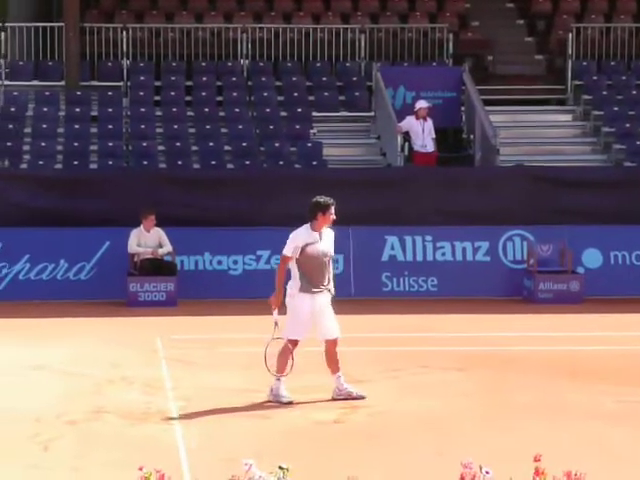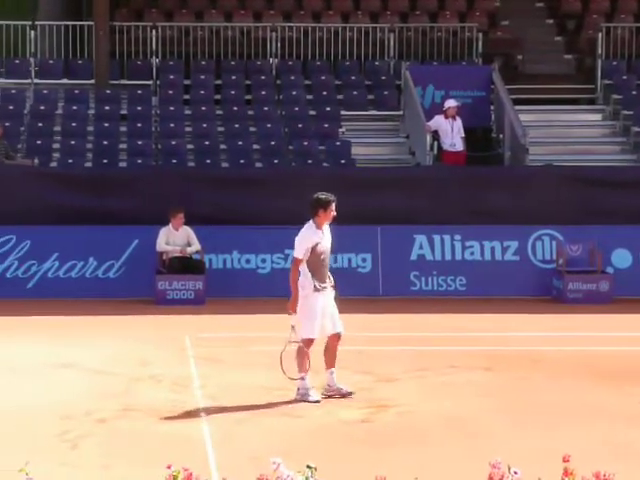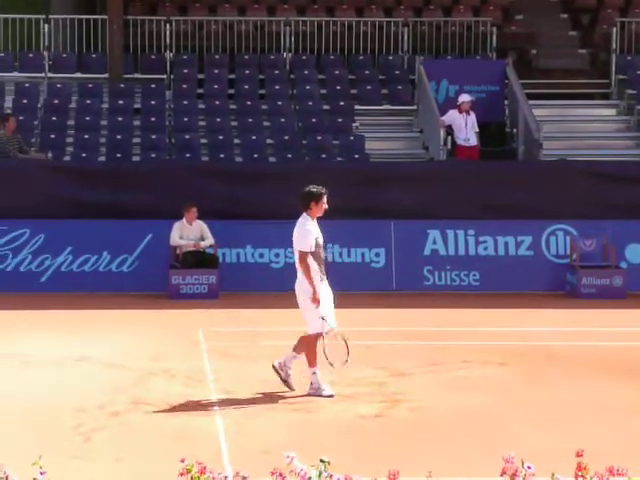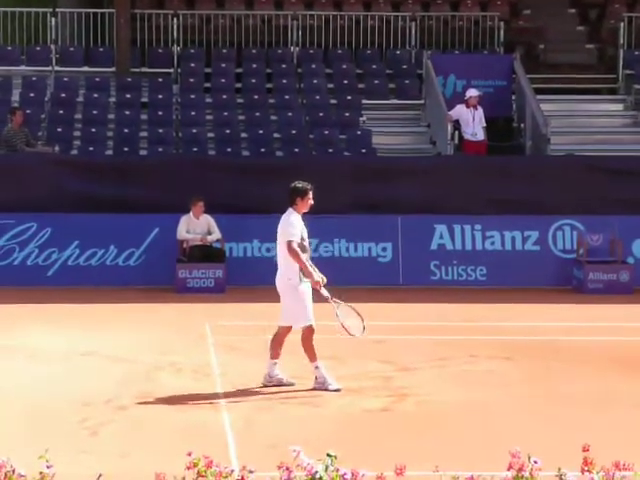
dt=0.3s
person 1, frame 1
left shoulder: (329, 235)
right shoulder: (299, 236)
right elbow: (283, 264)
left wrist: (329, 283)
right wrist: (278, 292)
left hip: (321, 296)
right hip: (301, 296)
left knee: (332, 341)
right knee: (292, 342)
left ankle: (340, 387)
right ankle: (277, 388)
person 1, frame 2
left shoulder: (325, 229)
right shoulder: (307, 235)
right elbow: (295, 267)
left wrist: (328, 278)
right wrist: (295, 297)
left hip: (324, 292)
right hip: (309, 294)
left knee: (335, 335)
right knee: (308, 339)
left ankle: (331, 383)
right ankle: (303, 388)
person 1, frame 3
left shoulder: (311, 223)
right shoulder: (306, 227)
right elbow: (304, 260)
right wrist: (314, 290)
left hip: (320, 284)
right hip: (311, 287)
left knee: (318, 331)
right knee: (313, 333)
left ankle: (285, 364)
right ankle: (315, 382)
person 1, frame 4
left shoulder: (294, 219)
right shoulder: (291, 220)
right elbow: (292, 249)
left wrist: (316, 272)
right wrist: (310, 274)
left hip: (293, 280)
right hip: (293, 281)
left knee: (284, 328)
right knee: (308, 328)
left ankle: (272, 373)
right ankle: (320, 376)
